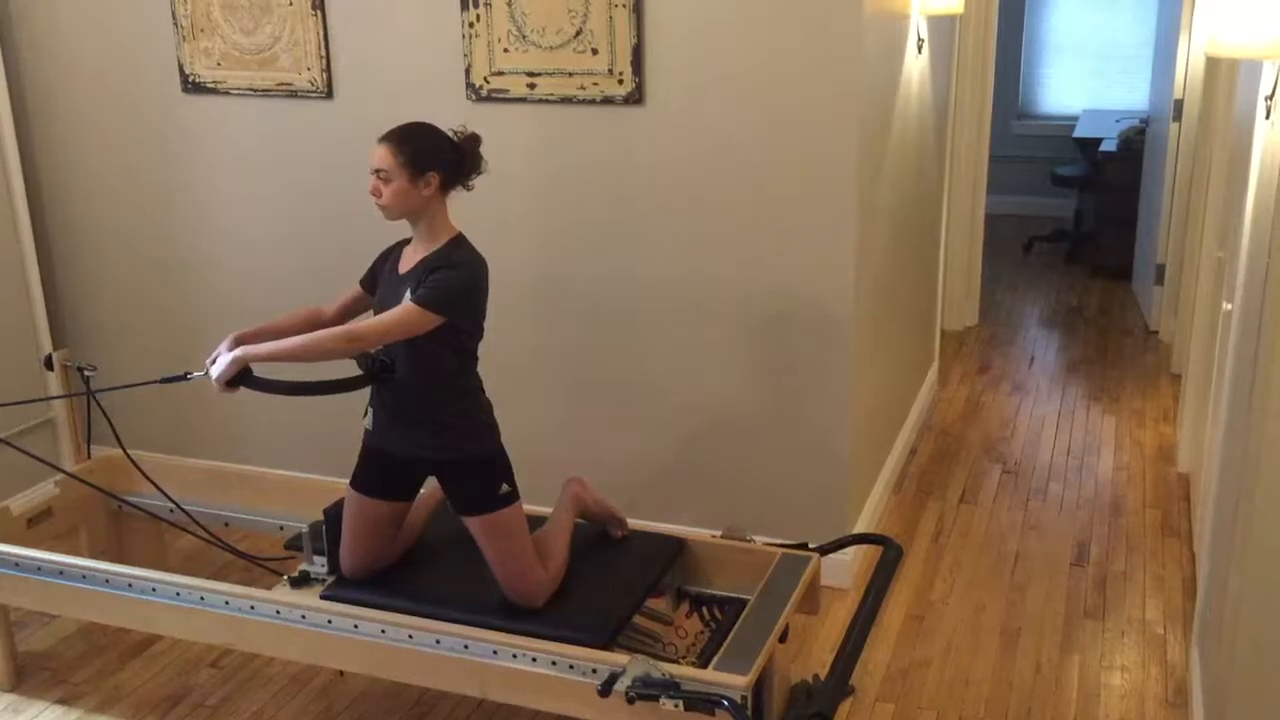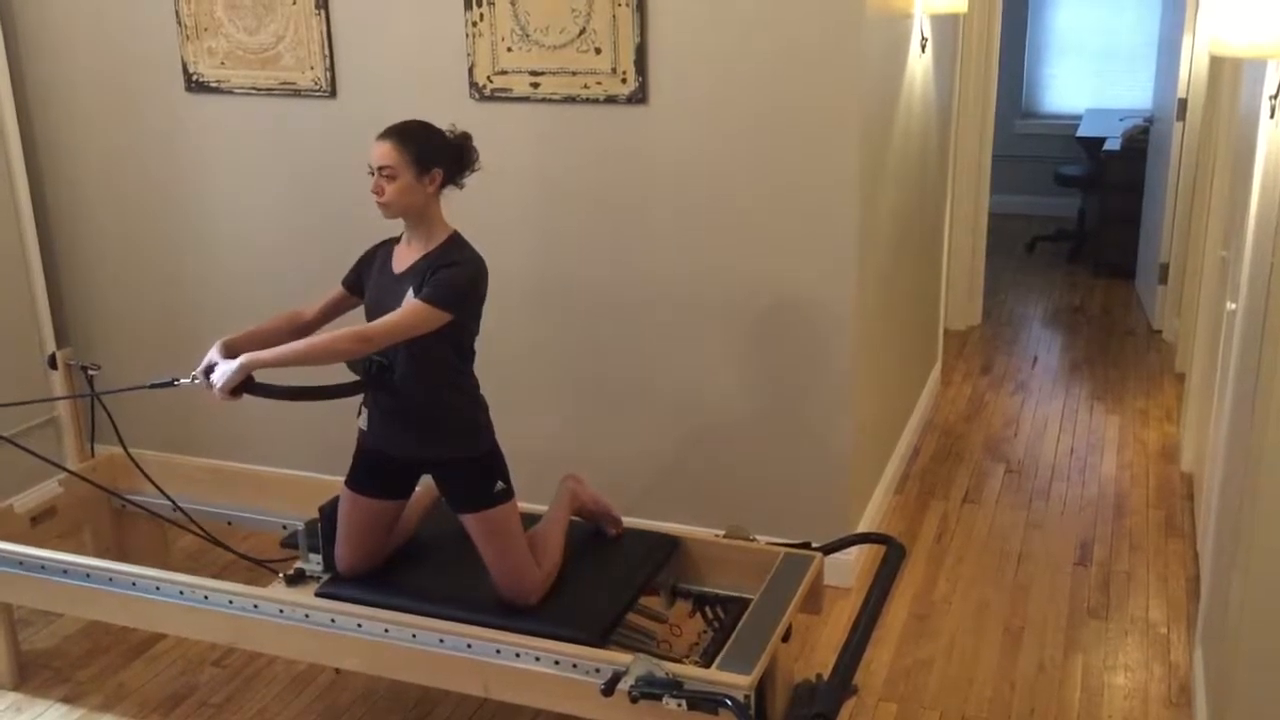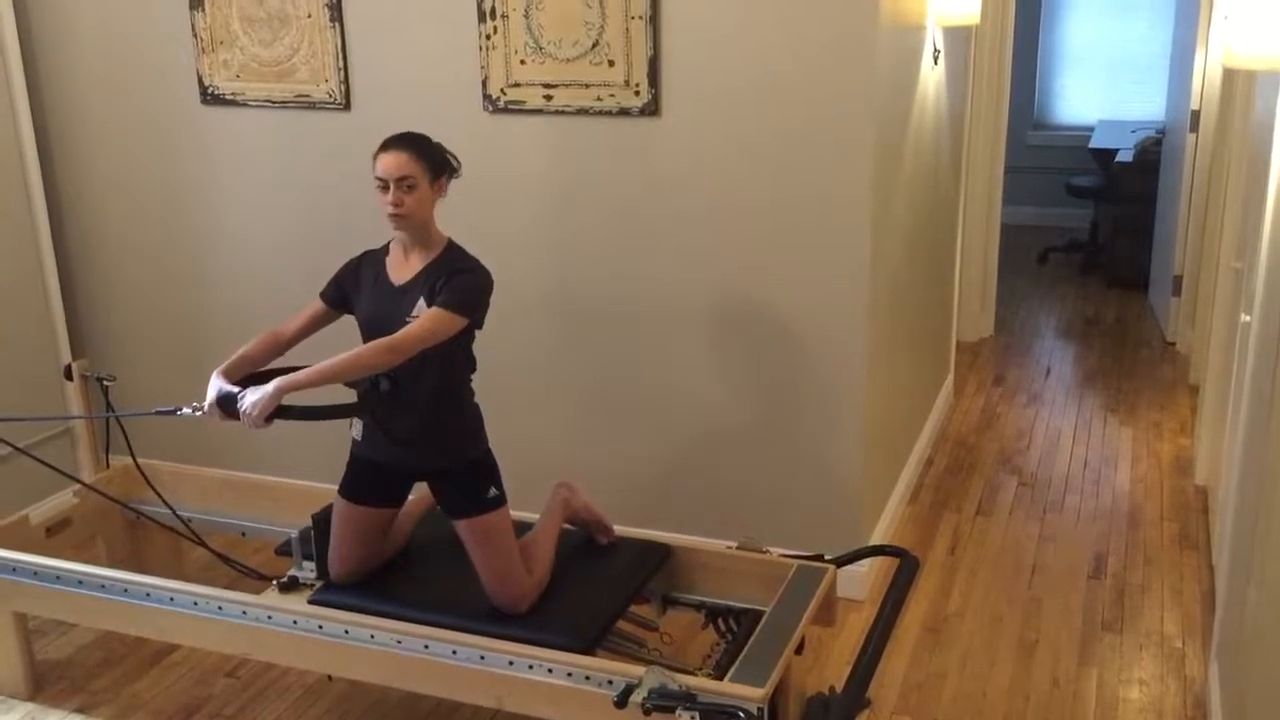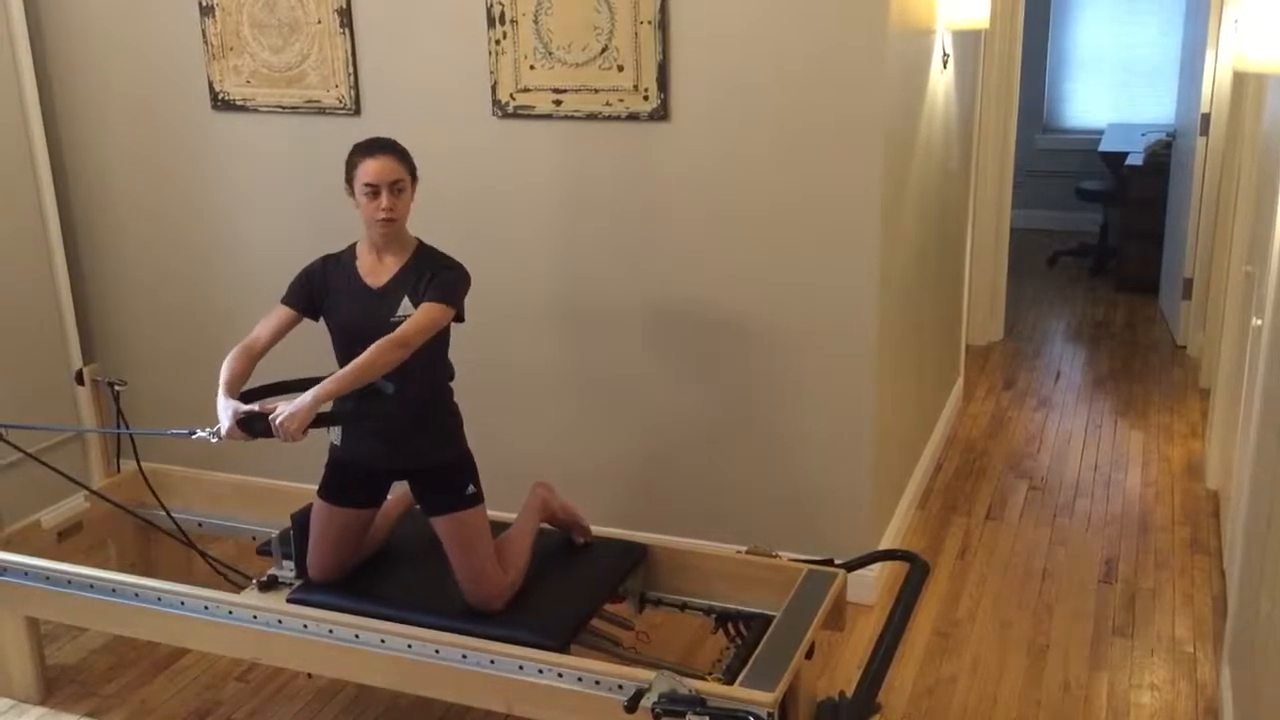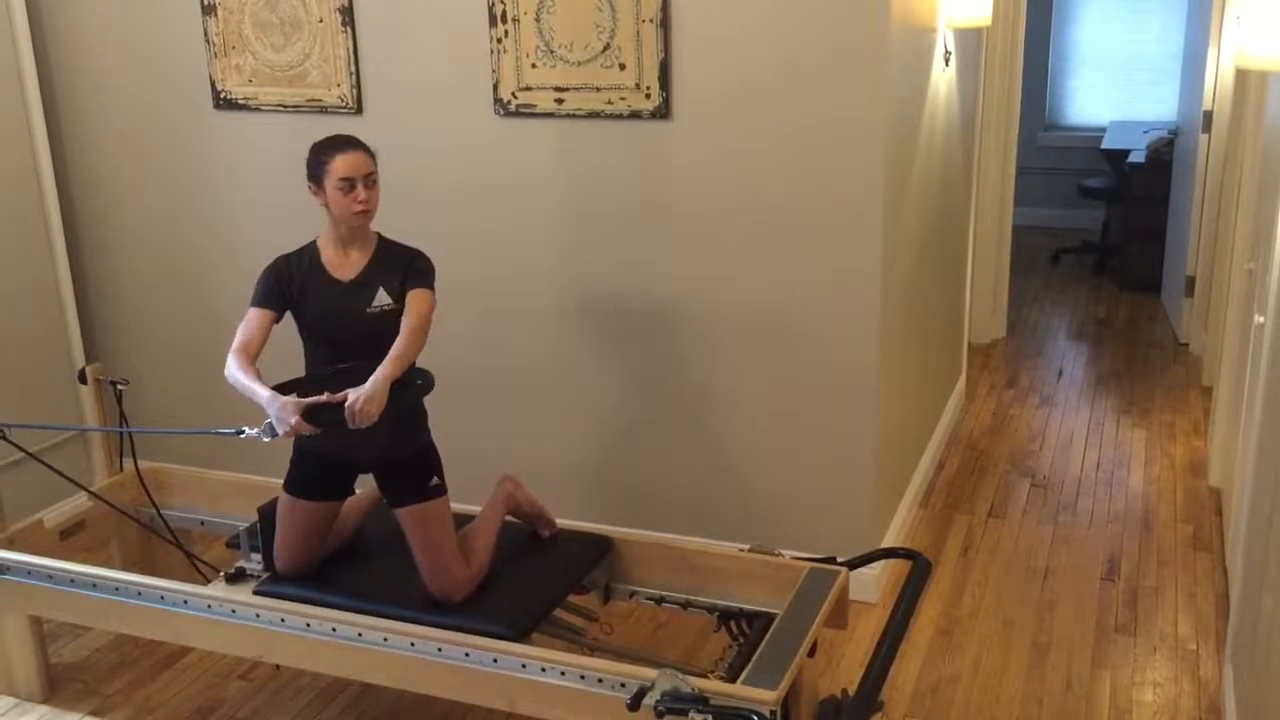
dt=1s
person 1, frame 1
left shoulder: (461, 270)
right shoulder: (394, 257)
left elbow: (357, 339)
right elbow: (326, 317)
left wrist: (247, 356)
right wrist: (241, 338)
left hip: (460, 443)
right hip: (391, 433)
left knee: (528, 592)
right knee: (355, 567)
left ankle: (571, 501)
right ankle: (434, 497)
person 1, frame 2
left shoulder: (460, 269)
right shoulder: (380, 257)
left elbow: (365, 340)
right elbow: (308, 319)
left wrist: (250, 362)
right wrist: (228, 344)
left hip: (457, 441)
right hip: (386, 433)
left knee: (522, 590)
right knee: (351, 565)
left ankle: (568, 498)
right ankle: (431, 492)
person 1, frame 3
left shoulder: (465, 276)
right shoulder: (363, 268)
left elbow: (395, 349)
right elbow: (284, 334)
left wrist: (281, 387)
right wrist: (224, 374)
left hip: (453, 448)
right hip: (378, 443)
left knee: (513, 598)
right knee: (344, 572)
left ankle: (560, 505)
right ankle: (425, 502)
person 1, frame 4
left shoulder: (443, 273)
right shoulder: (325, 274)
left elbow: (399, 345)
right elbow: (250, 347)
left wrist: (310, 400)
right wrist: (227, 398)
left hip: (433, 445)
right hip: (357, 443)
left knee: (489, 596)
right knee: (323, 573)
left ankle: (538, 505)
right ankle: (403, 501)
person 1, frame 5
left shoulder: (408, 263)
right shoulder: (288, 272)
left elbow: (414, 330)
right elbow: (237, 360)
left wrist: (379, 384)
right wrist: (272, 400)
left hip: (400, 435)
right hip: (323, 437)
left knee: (452, 587)
right knee: (290, 565)
left ankle: (505, 498)
right ankle: (371, 497)
